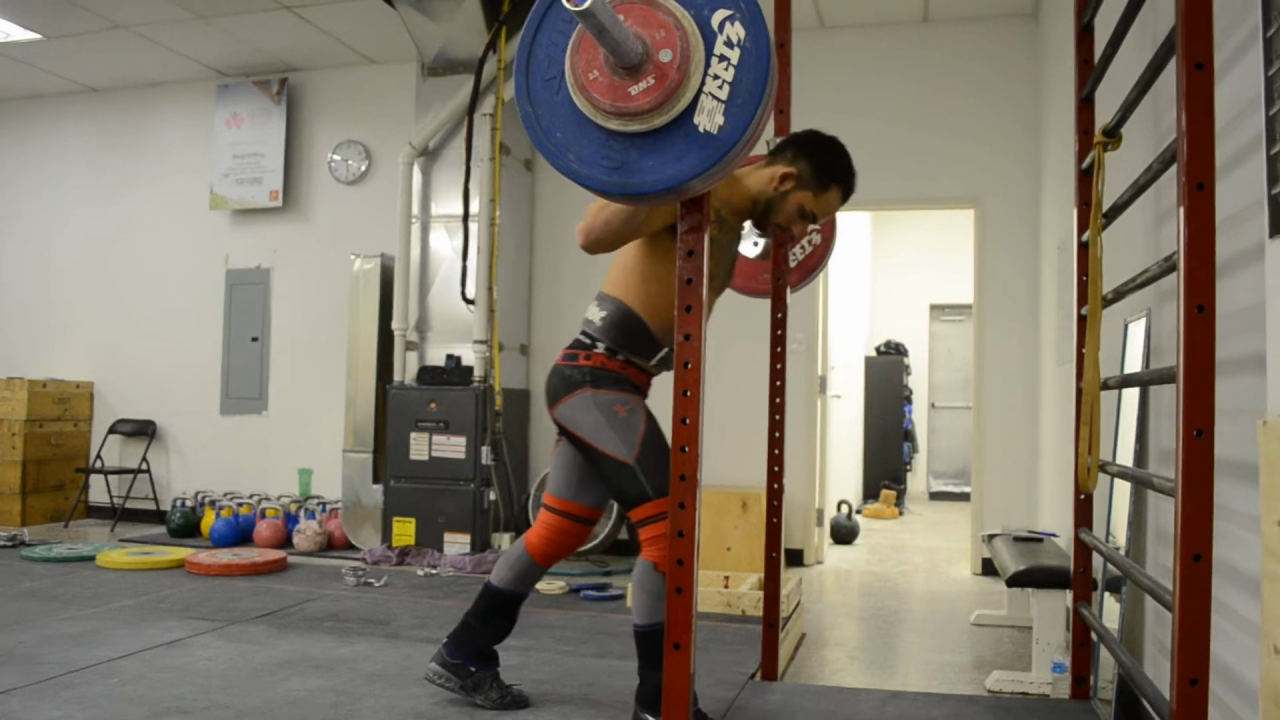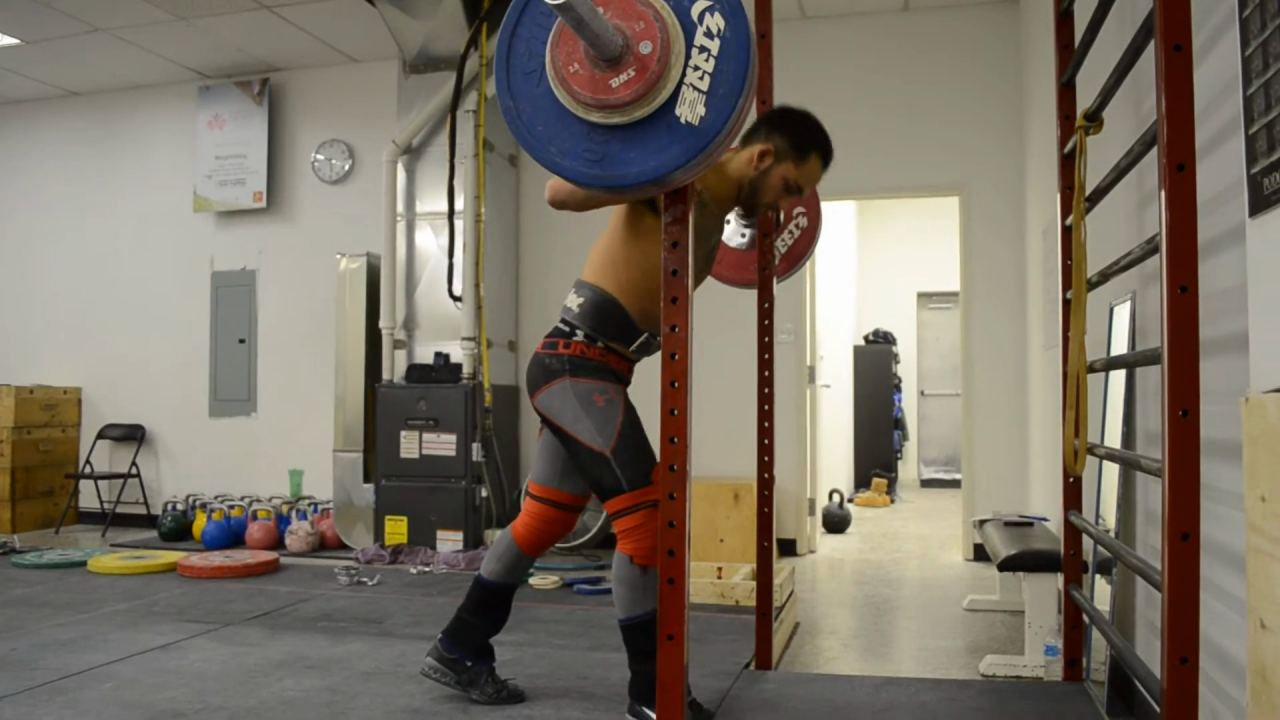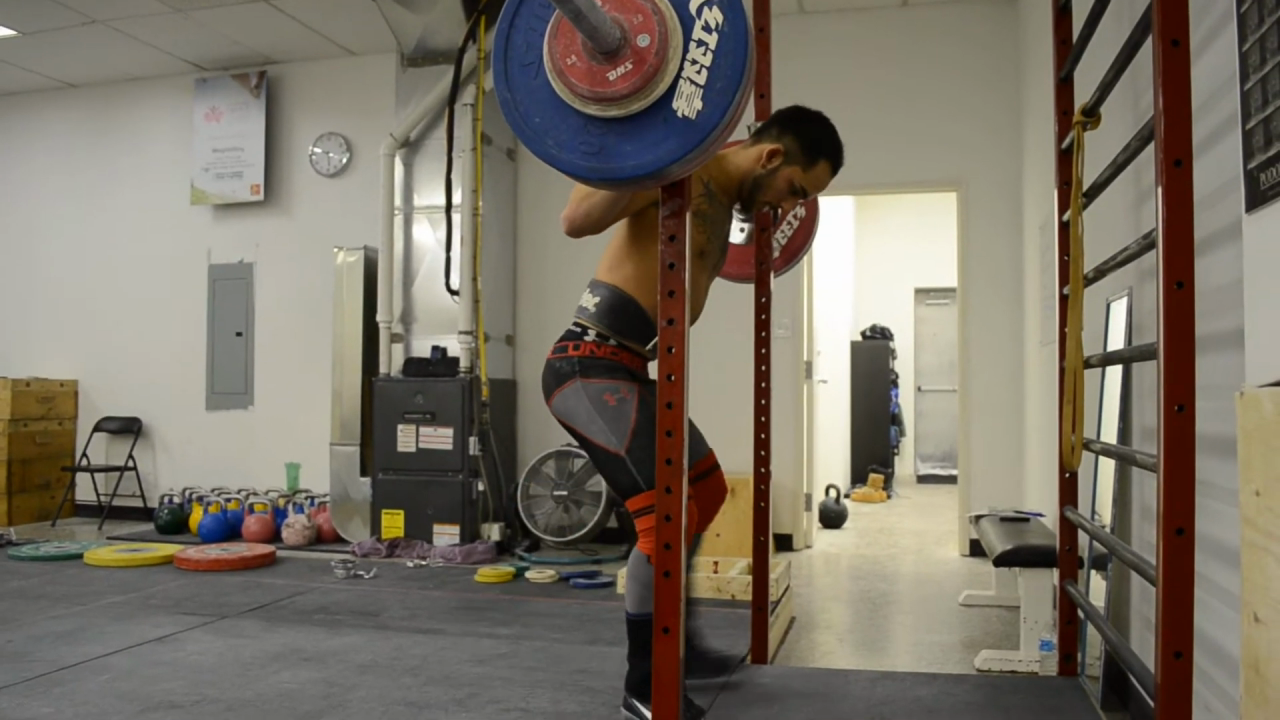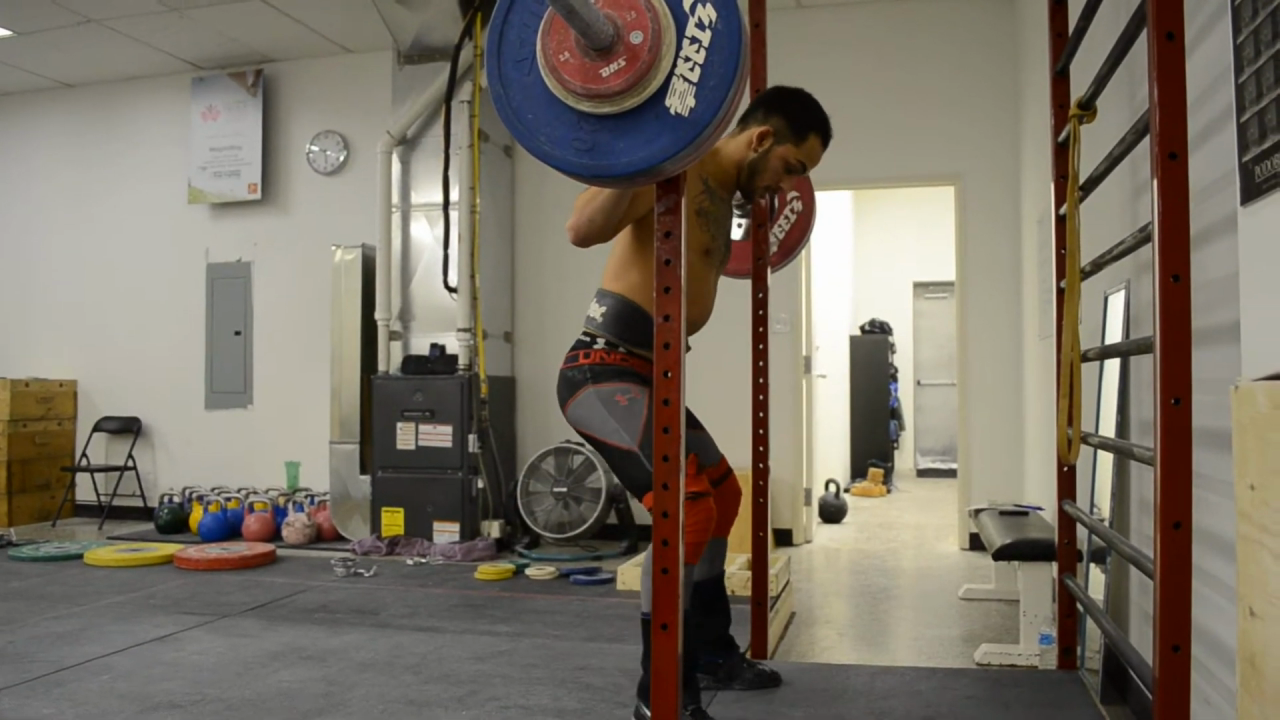
dt=1s
person 1, frame 1
left shoulder: (727, 215)
right elbow: (593, 235)
left hip: (606, 381)
right hip: (596, 376)
left knee: (558, 530)
right knee: (669, 527)
left ankle: (463, 656)
person 1, frame 2
left shoulder: (714, 206)
right elbow: (560, 192)
left hip: (590, 369)
right hip: (576, 364)
left knee: (545, 518)
right knee: (645, 517)
left ankle: (459, 650)
person 1, frame 3
left shoulder: (721, 197)
right elbow: (576, 218)
left hip: (620, 368)
right hip: (591, 364)
left knee: (704, 488)
right knee: (663, 514)
left ankle: (675, 643)
person 1, frame 4
left shoulder: (720, 192)
right shoulder: (678, 168)
right elbow: (582, 228)
left hip: (638, 373)
right hip: (602, 370)
left knee: (720, 496)
right knee: (687, 508)
left ankle: (709, 654)
